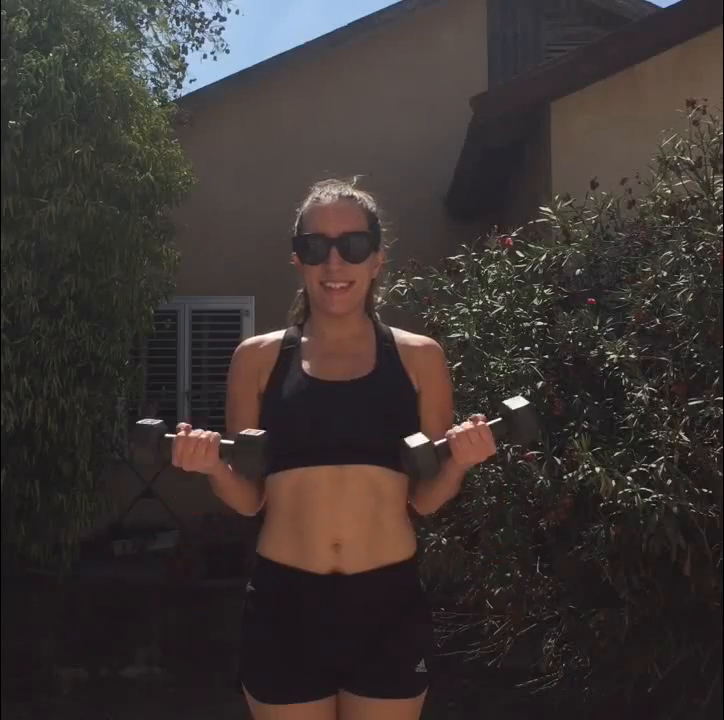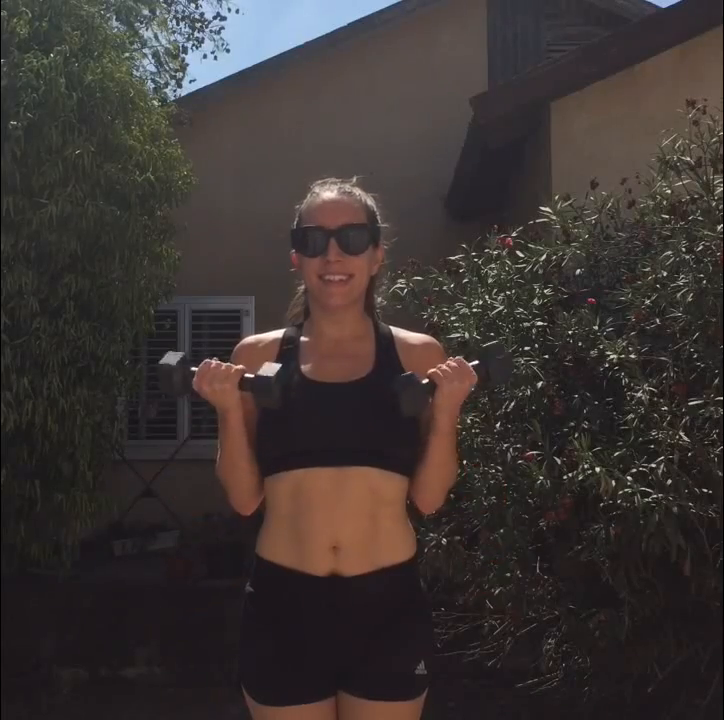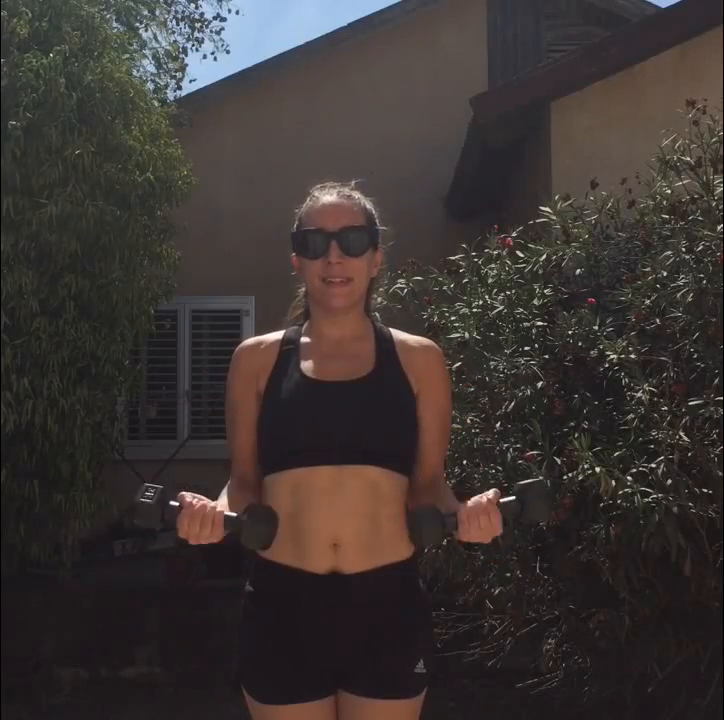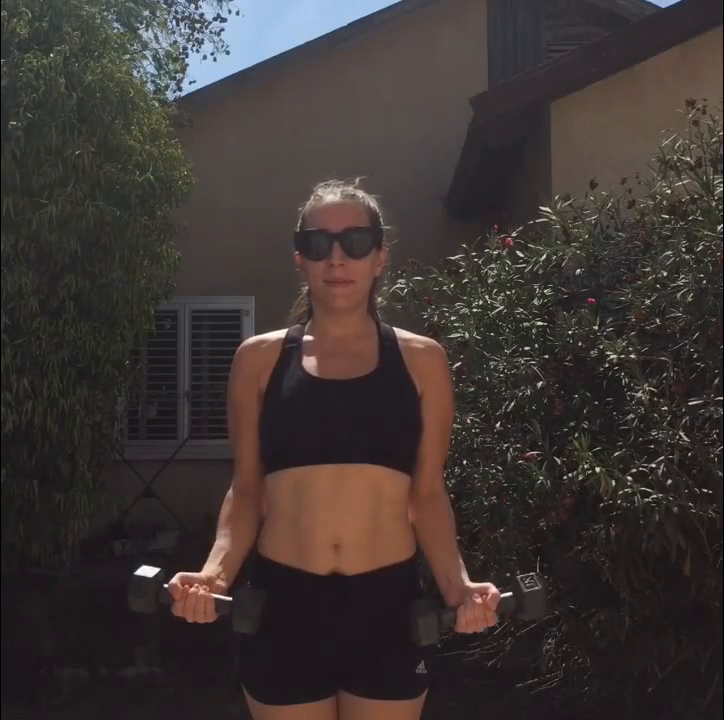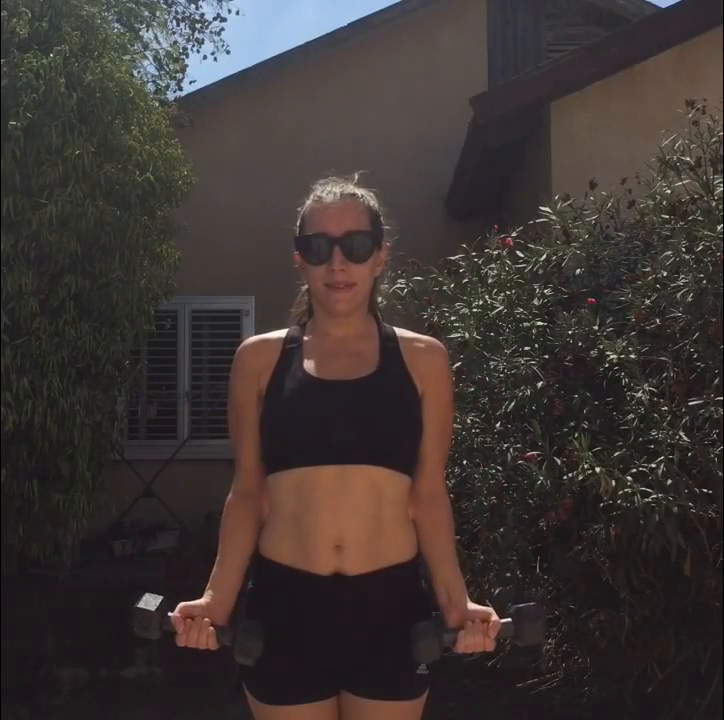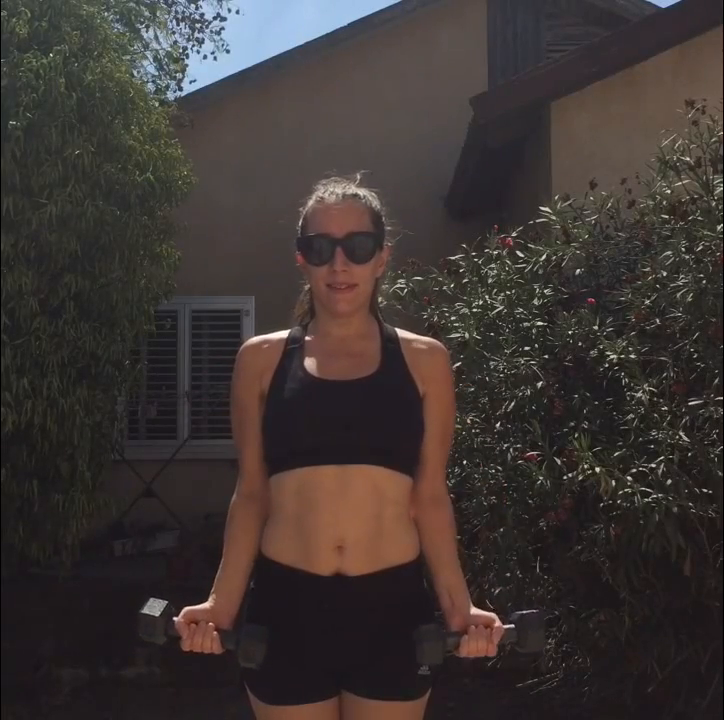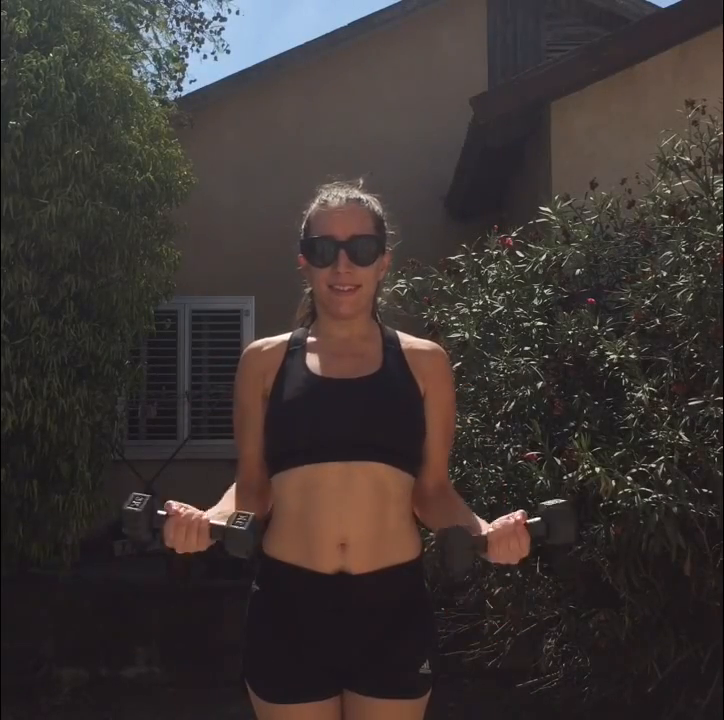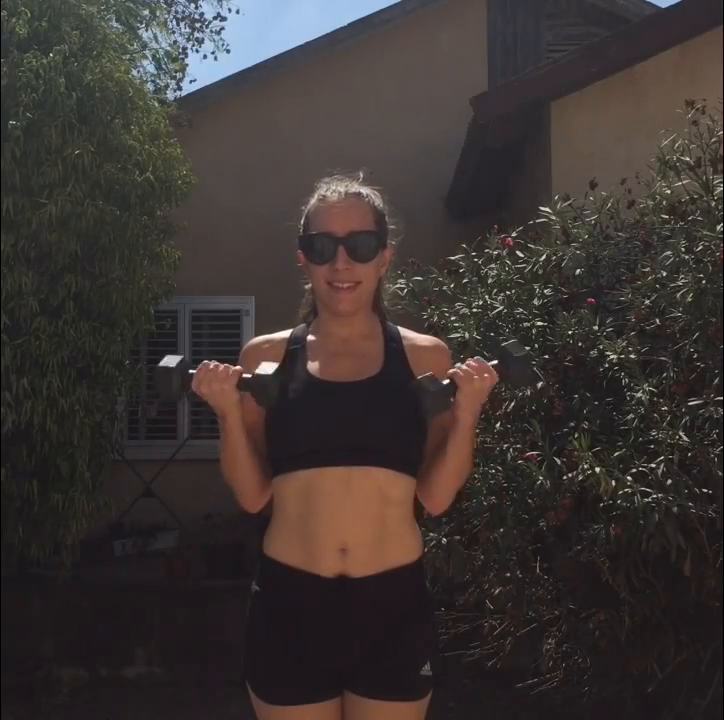
dt=0.3s
person 1, frame 1
left shoulder: (419, 358)
right shoulder: (259, 359)
left elbow: (425, 499)
right elbow: (249, 498)
left wrist: (457, 459)
right wrist: (214, 463)
left hip: (388, 603)
right hip: (285, 603)
person 1, frame 2
left shoulder: (418, 355)
right shoulder: (258, 356)
left elbow: (428, 497)
right elbow: (244, 497)
left wrist: (446, 412)
right wrist: (228, 410)
left hip: (388, 604)
right hip: (284, 604)
person 1, frame 3
left shoulder: (418, 359)
right shoulder: (257, 358)
left elbow: (427, 486)
right elbow: (246, 484)
left wrist: (463, 516)
right wrist: (216, 516)
left hip: (388, 603)
right hip: (284, 603)
person 1, frame 4
left shoulder: (421, 359)
right shoulder: (260, 358)
left elbow: (428, 492)
right elbow: (246, 488)
left wrist: (458, 584)
right wrist: (215, 571)
left hip: (388, 605)
right hip: (285, 604)
person 1, frame 5
left shoulder: (423, 359)
right shoulder: (260, 358)
left elbow: (429, 493)
right elbow: (248, 490)
left wrist: (456, 599)
right wrist: (218, 595)
left hip: (390, 604)
right hip: (286, 602)
person 1, frame 6
left shoulder: (424, 360)
right shoulder: (262, 359)
left elbow: (430, 495)
right elbow: (252, 491)
left wrist: (458, 602)
right wrist: (223, 599)
left hip: (393, 605)
right hip: (288, 604)
person 1, frame 7
left shoulder: (424, 362)
right shoulder: (265, 361)
left elbow: (432, 493)
right elbow: (251, 488)
left wrist: (483, 530)
right wrist: (214, 519)
left hip: (394, 605)
right hip: (290, 603)
person 1, frame 8
left shoulder: (425, 357)
right shoulder: (266, 356)
left elbow: (435, 495)
right elbow: (253, 493)
left wrist: (465, 413)
right wrist: (226, 410)
left hip: (395, 605)
right hip: (290, 604)
